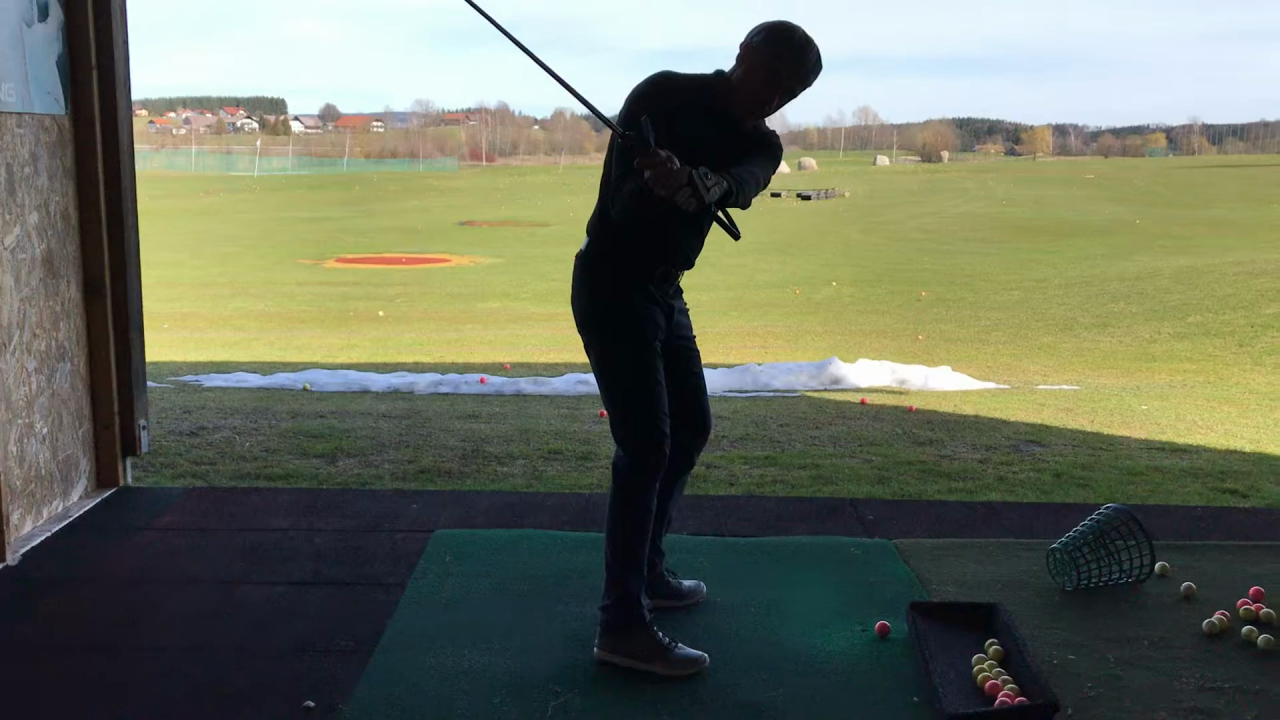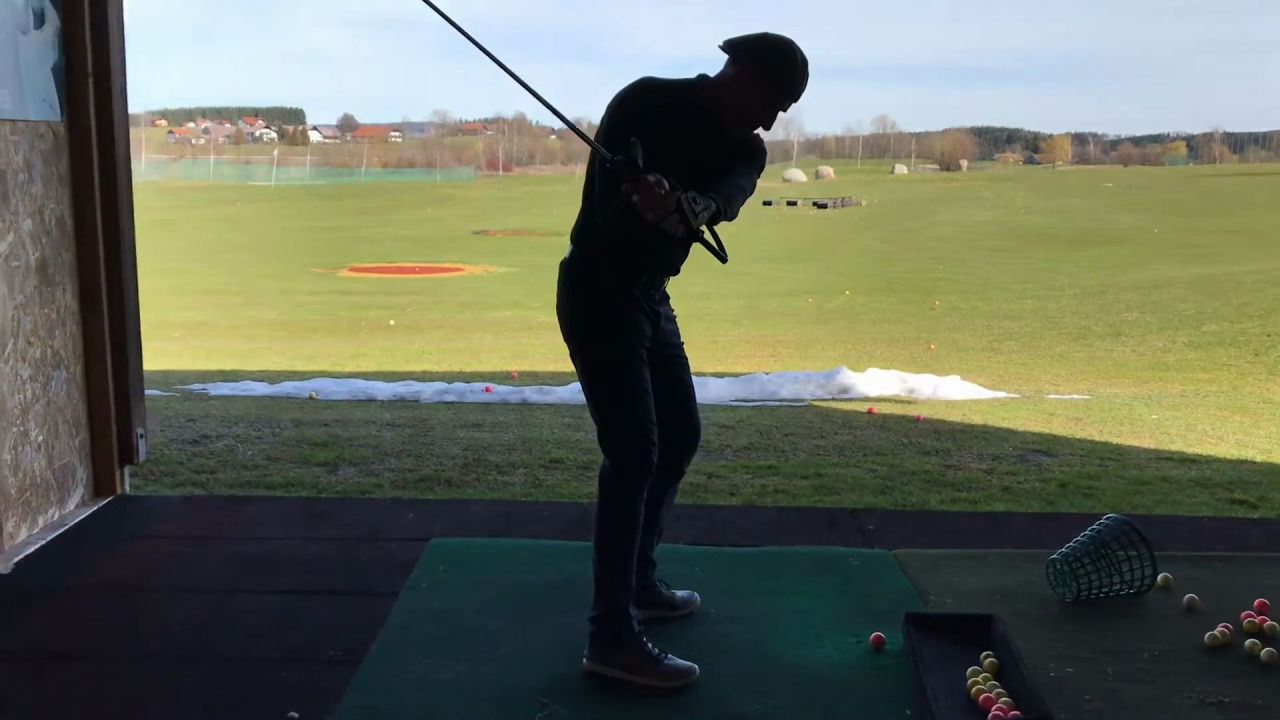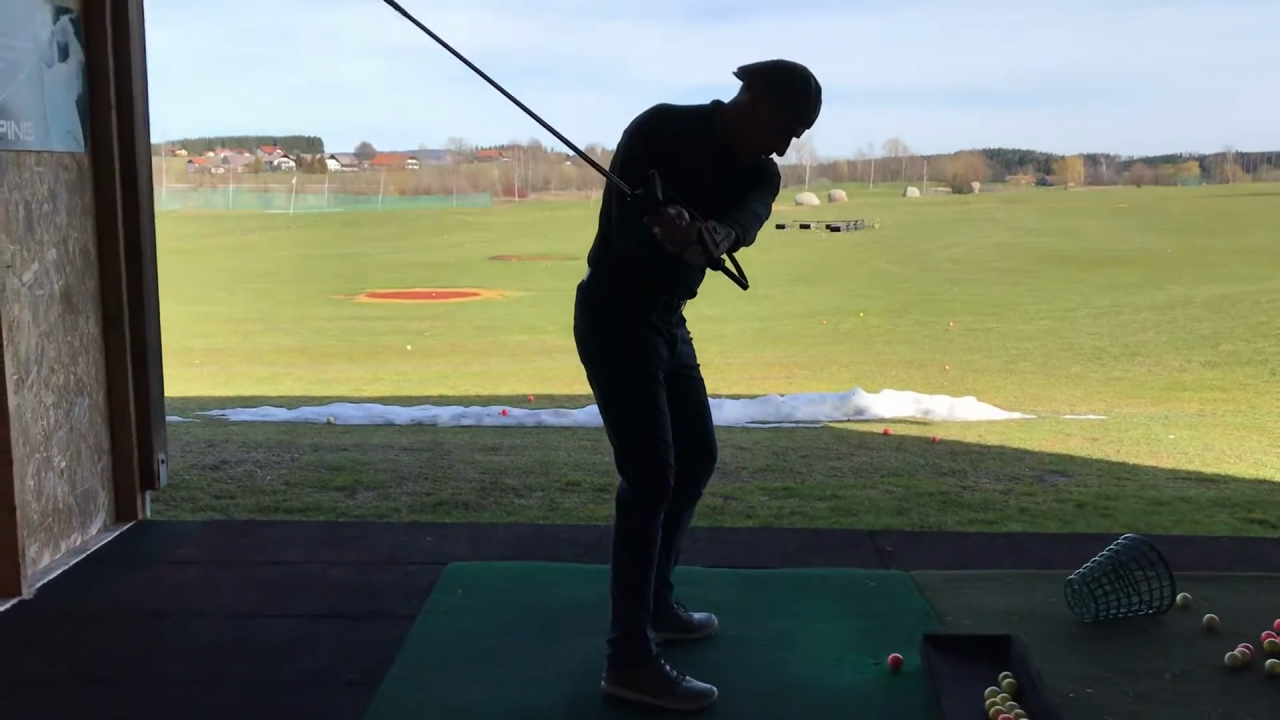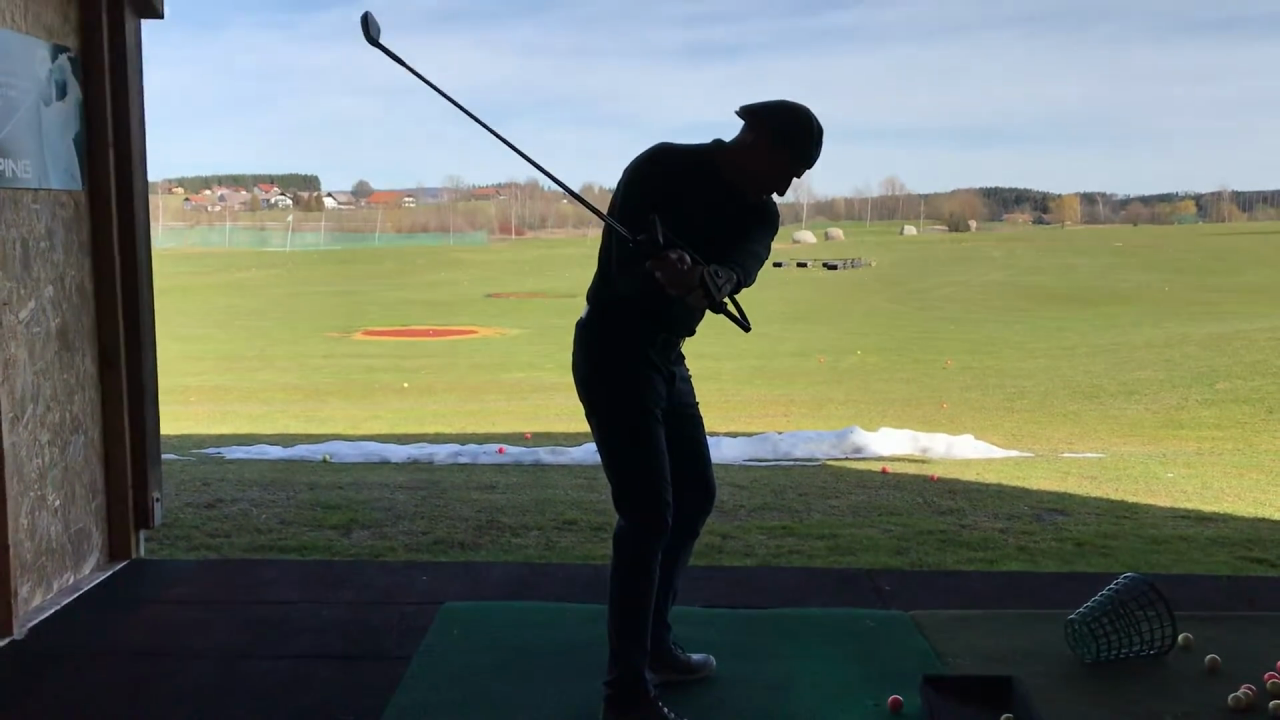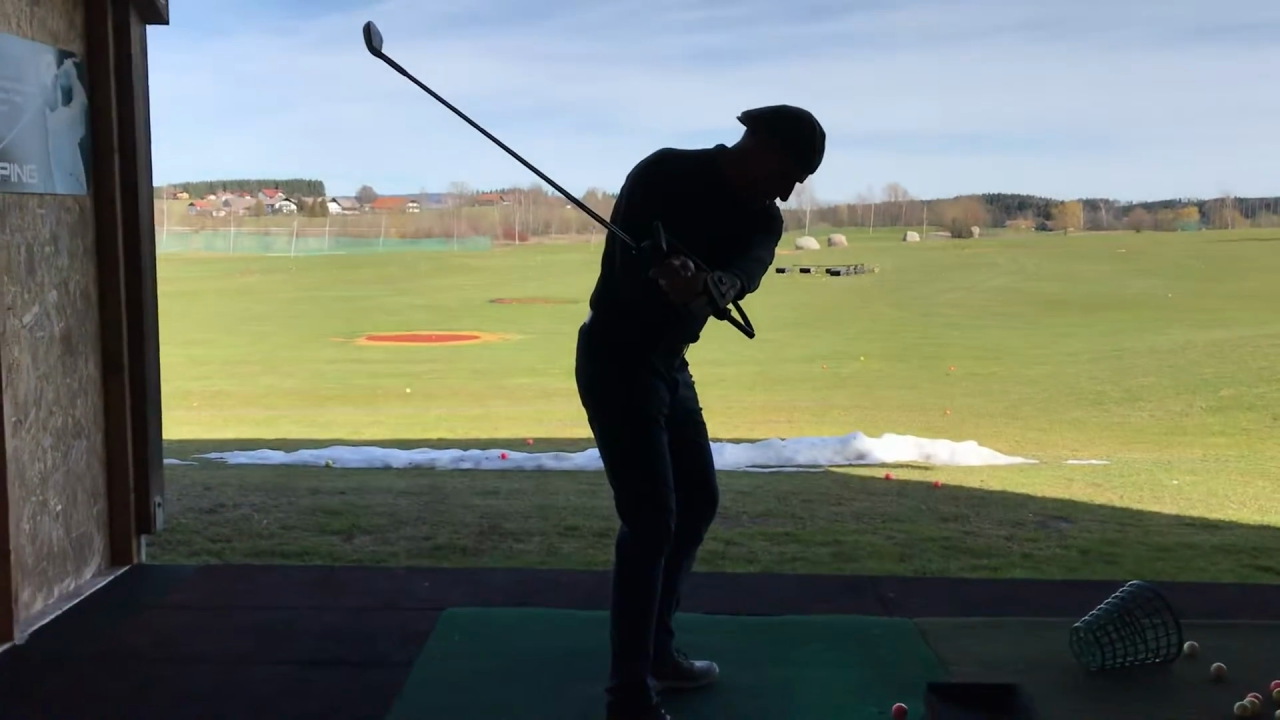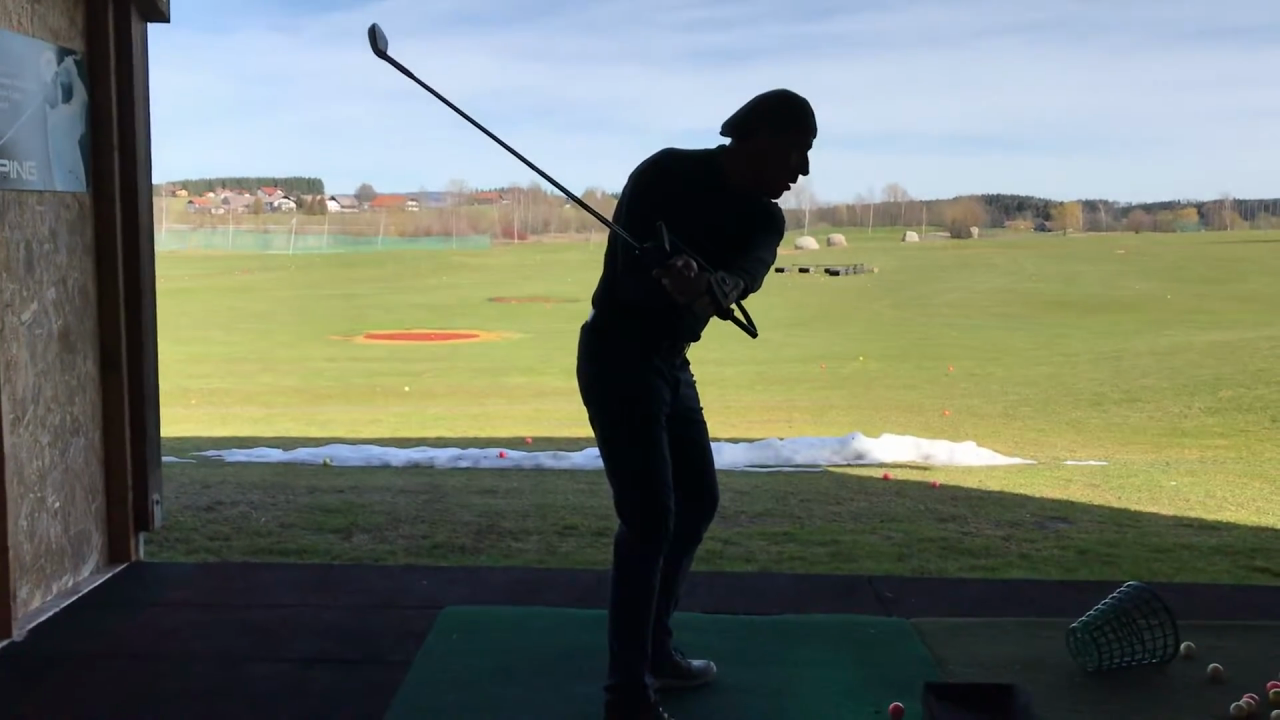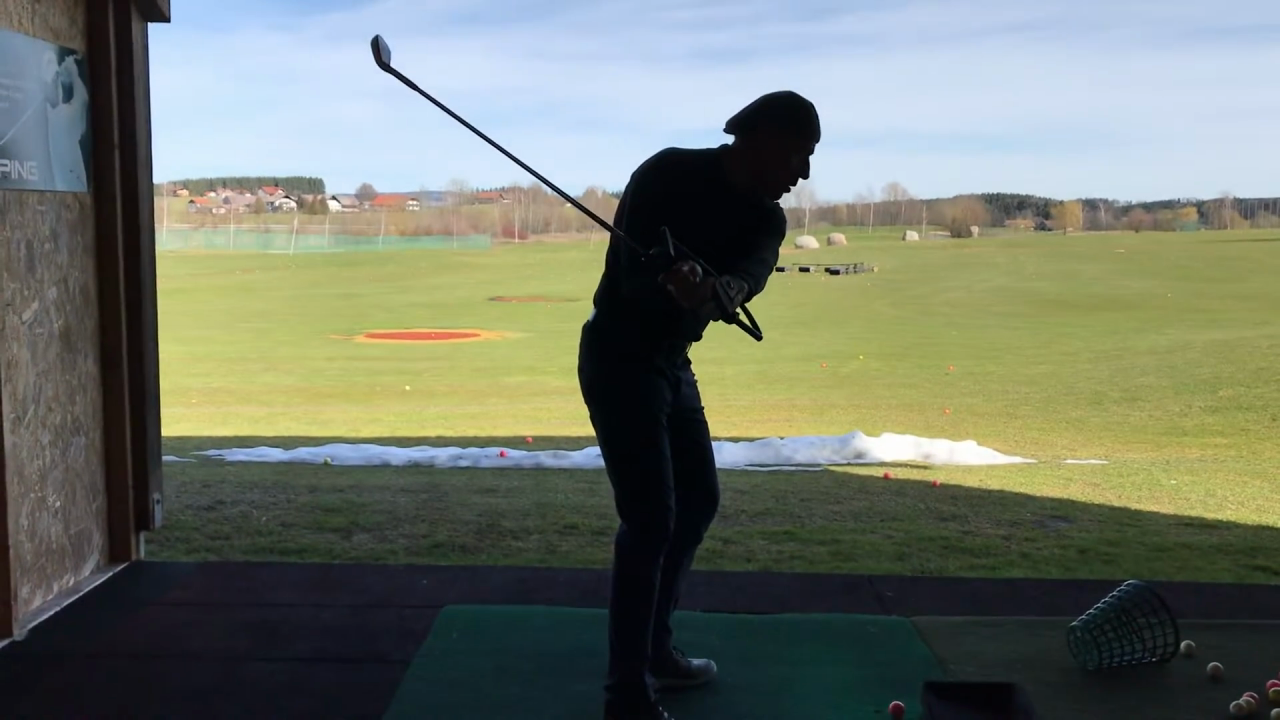
dt=0.7s
person 1, frame 1
left shoulder: (761, 145)
right shoulder: (663, 96)
left elbow: (740, 188)
right elbow: (621, 202)
left wrist: (691, 184)
right wrist: (660, 187)
left hip: (662, 288)
right hip: (614, 285)
left knee: (689, 430)
right knee: (646, 446)
left ankle: (647, 571)
right ankle: (621, 625)
person 1, frame 2
left shoulder: (744, 148)
right shoulder: (644, 103)
left elbow: (728, 198)
right elbow: (605, 211)
left wrist: (684, 208)
right wrist: (647, 207)
left hip: (649, 293)
right hip: (598, 291)
left knee: (679, 436)
right knee: (633, 453)
left ankle: (636, 580)
right ankle: (610, 636)
person 1, frame 3
left shoulder: (759, 172)
right shoulder: (660, 129)
left elbow: (744, 224)
right elbow: (623, 233)
left wrist: (708, 235)
right wrist: (666, 236)
left hip: (666, 317)
right hip: (616, 315)
left knee: (696, 458)
right knee: (650, 476)
left ankle: (655, 604)
right ankle: (629, 658)
person 1, frame 4
left shoulder: (759, 212)
right shoulder: (660, 169)
left elbow: (745, 264)
right elbow: (623, 270)
left wrist: (711, 278)
right wrist: (666, 277)
left hip: (665, 354)
right hip: (614, 352)
left knee: (694, 496)
right knee: (648, 515)
left ankle: (653, 644)
person 1, frame 5
left shoulder: (762, 218)
right shoulder: (662, 175)
left elbow: (748, 269)
right elbow: (627, 276)
left wrist: (714, 284)
right wrist: (668, 285)
left hip: (668, 361)
right hip: (617, 359)
left knee: (696, 503)
right knee: (651, 521)
left ankle: (656, 651)
person 1, frame 6
left shoulder: (764, 217)
right shoulder: (665, 175)
left elbow: (751, 270)
right elbow: (628, 276)
left wrist: (717, 285)
right wrist: (674, 285)
left hip: (670, 360)
right hip: (618, 358)
left knee: (697, 502)
right knee: (650, 519)
left ankle: (654, 650)
person 1, frame 7
left shoulder: (765, 216)
right shoulder: (667, 174)
left elbow: (754, 271)
right elbow: (632, 276)
left wrist: (721, 291)
right wrist: (677, 288)
left hip: (672, 360)
right hip: (620, 357)
left knee: (697, 501)
right knee: (650, 519)
left ankle: (654, 648)
